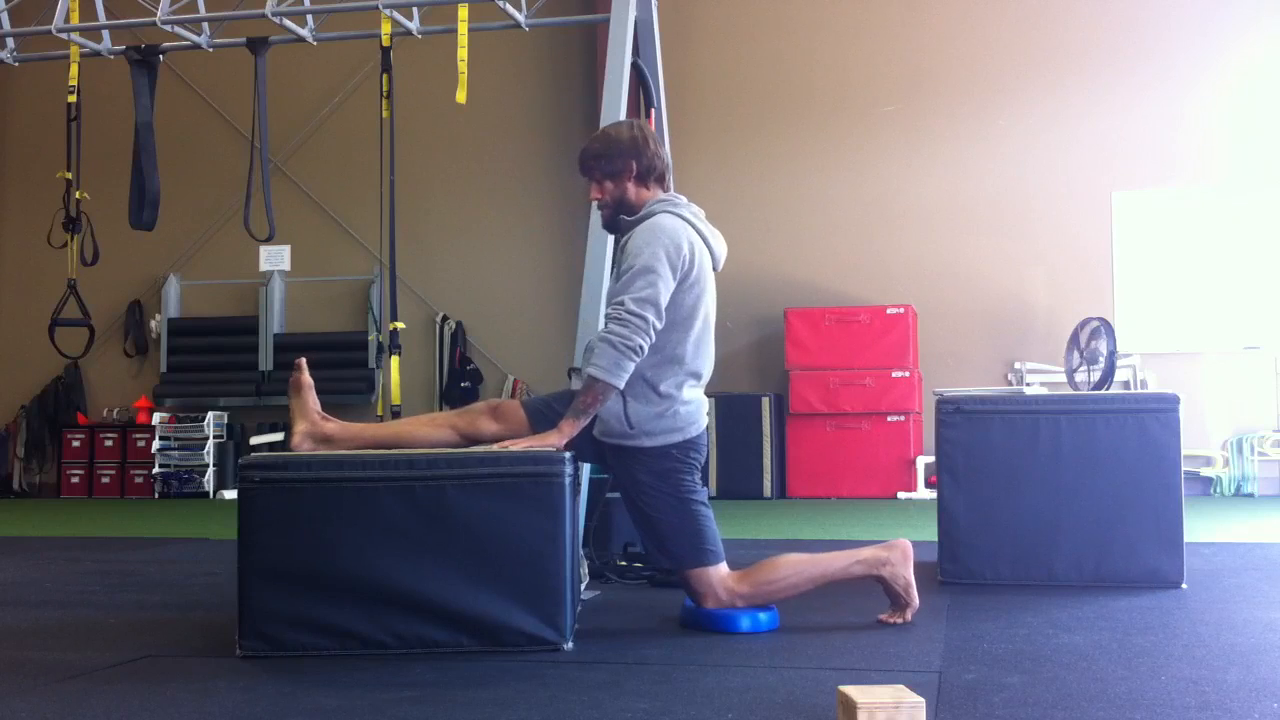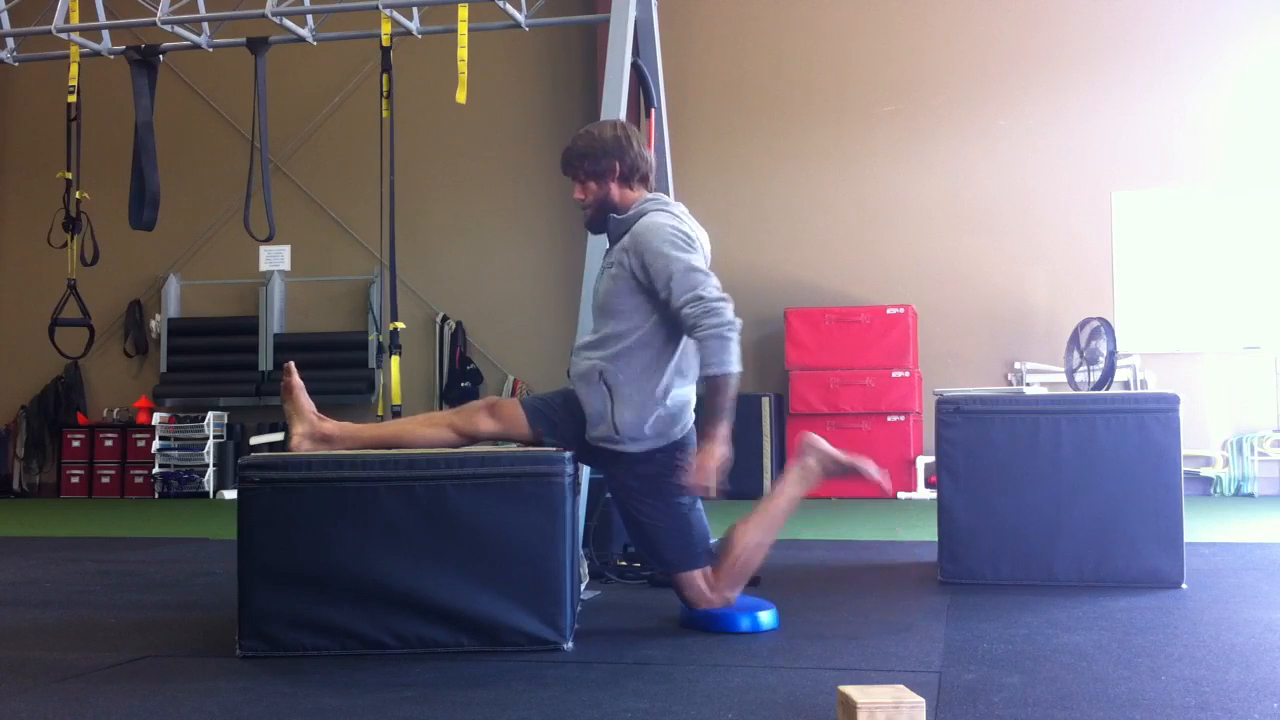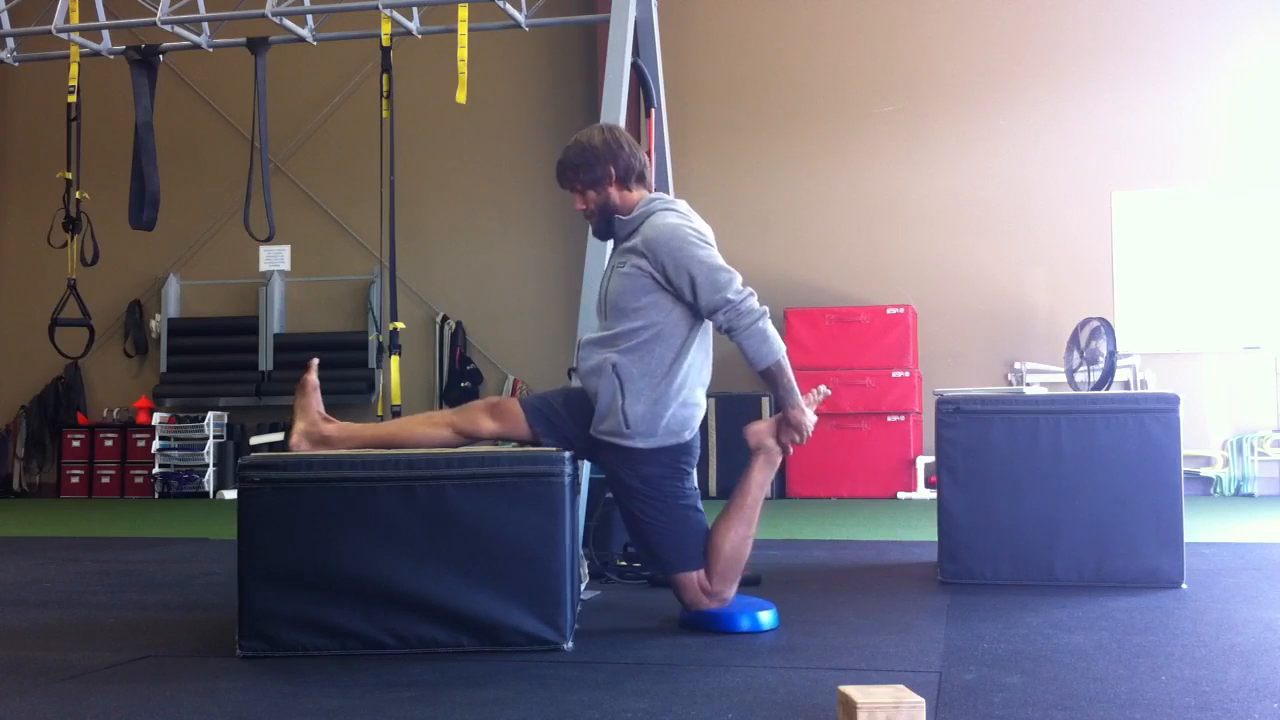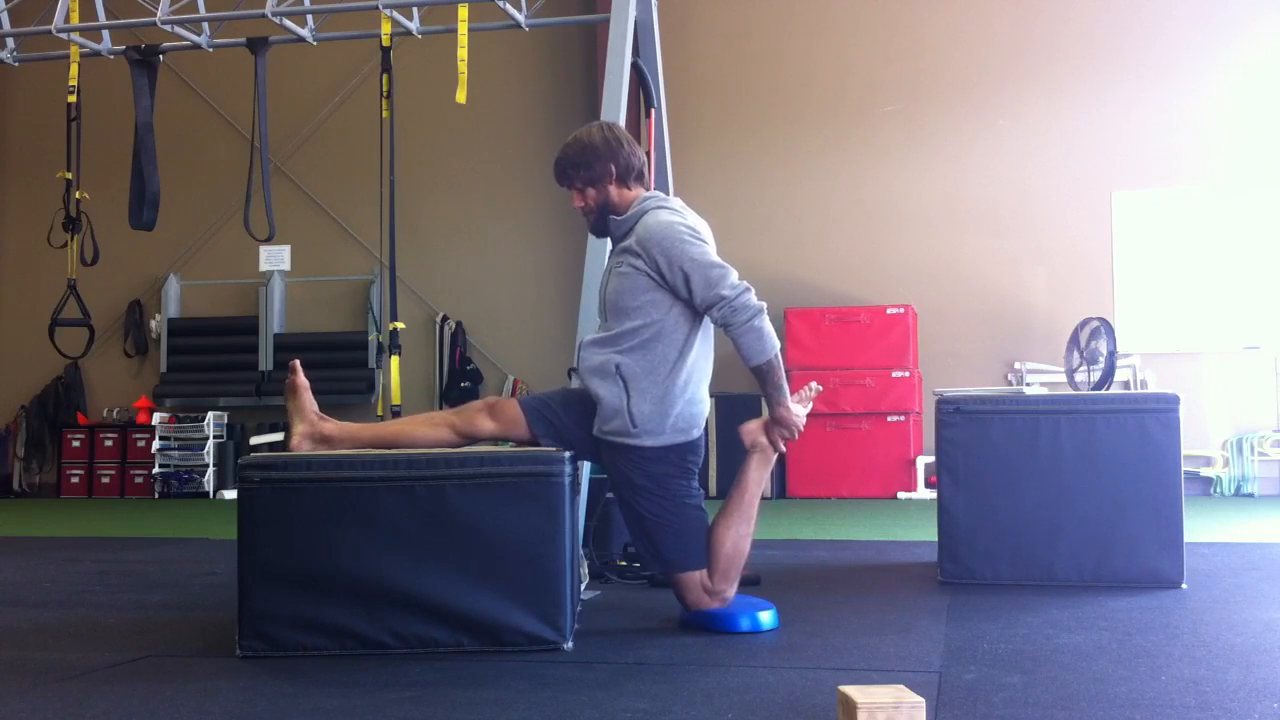
dt=1s
person 1, frame 1
left shoulder: (658, 233)
right shoulder: (667, 228)
left elbow: (622, 343)
left wrist: (563, 430)
left hip: (650, 432)
right hip: (639, 415)
left knee: (719, 595)
right knee: (487, 418)
left ankle: (881, 559)
right ankle: (330, 434)
person 1, frame 2
left shoulder: (657, 233)
right shoulder: (635, 232)
left elbow: (718, 330)
left wrist: (714, 439)
left hip: (641, 438)
right hip: (599, 412)
left knee: (713, 593)
right knee: (484, 416)
right ankle: (326, 435)
person 1, frame 3
left shoulder: (666, 230)
right shoulder: (636, 236)
left elbow: (744, 315)
left wrist: (791, 408)
left hip: (648, 434)
right hip: (602, 409)
left knee: (709, 593)
right knee: (485, 417)
right ankle: (328, 435)
person 1, frame 4
left shoulder: (661, 228)
right shoulder: (638, 232)
left elbow: (743, 310)
left wrist: (781, 408)
left hip: (651, 432)
right hip: (607, 409)
left knee: (710, 594)
right knee: (484, 417)
right ankle: (328, 435)
